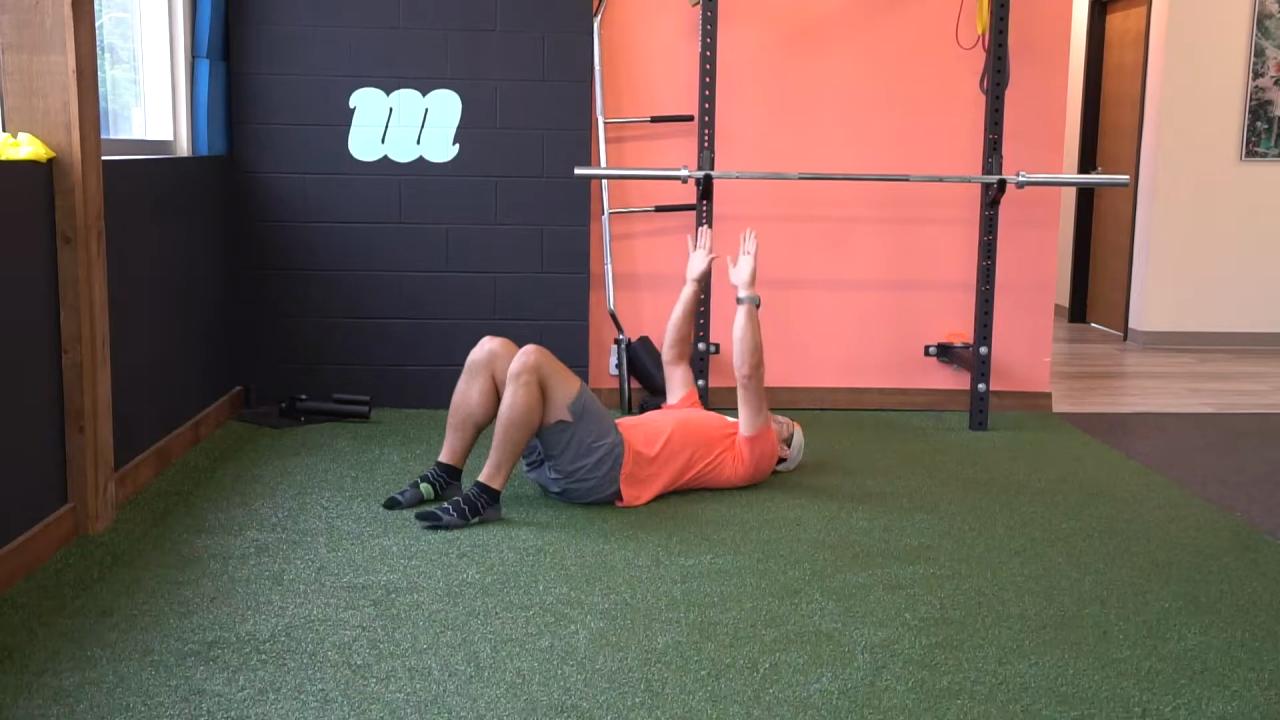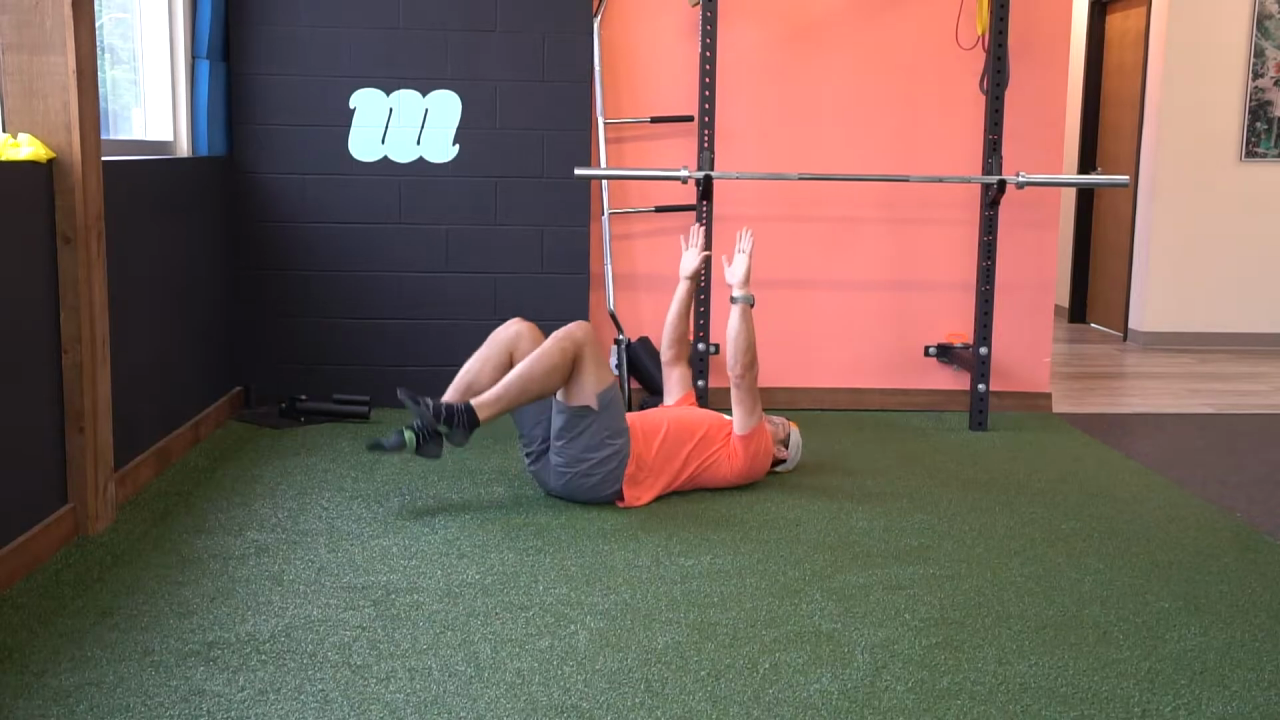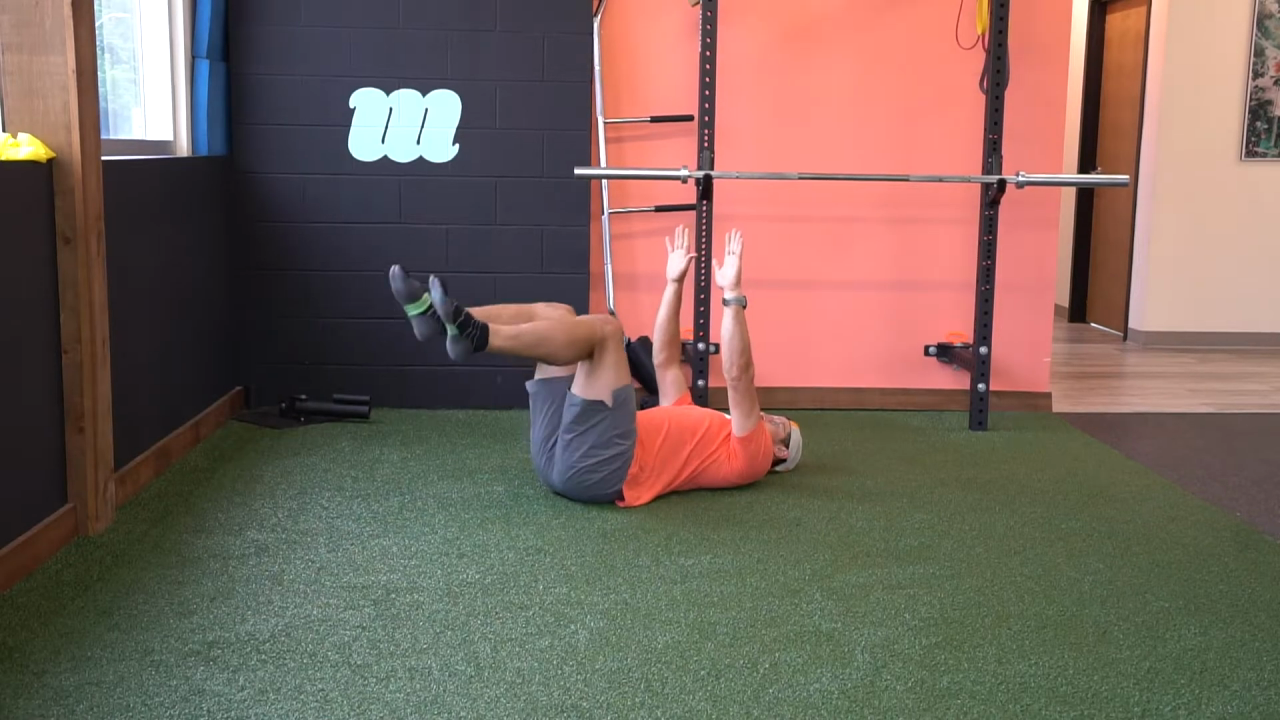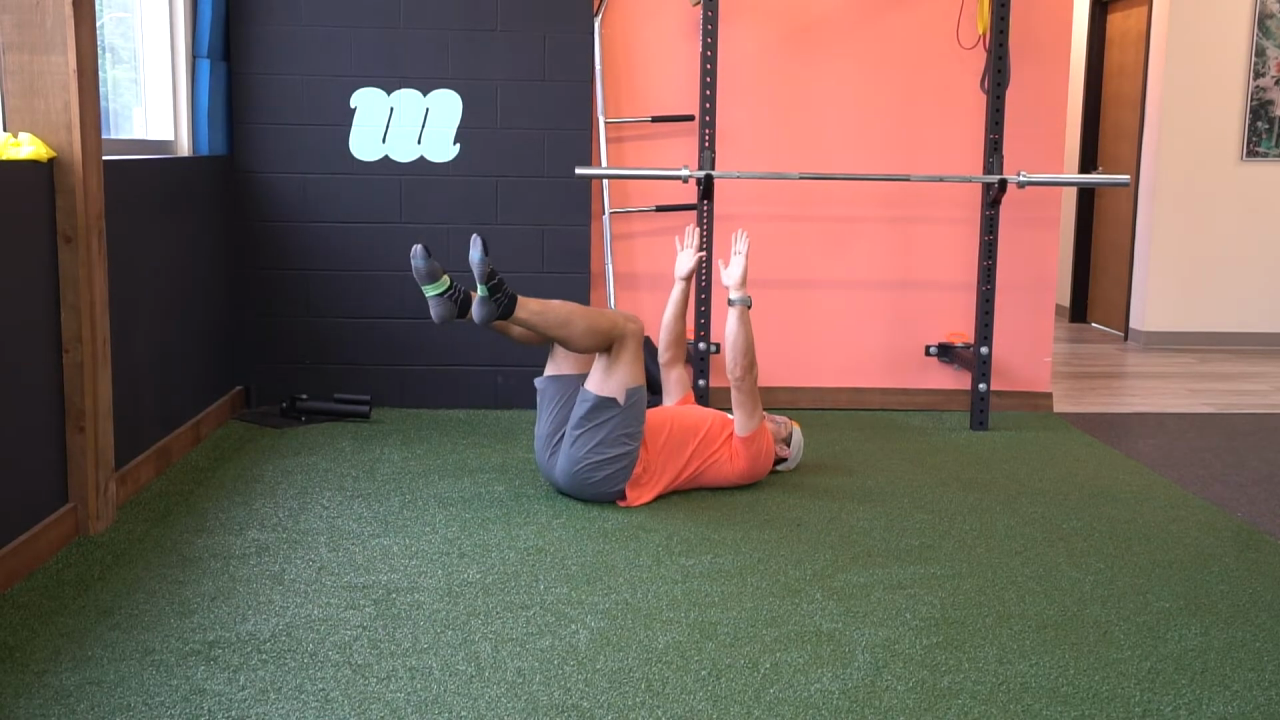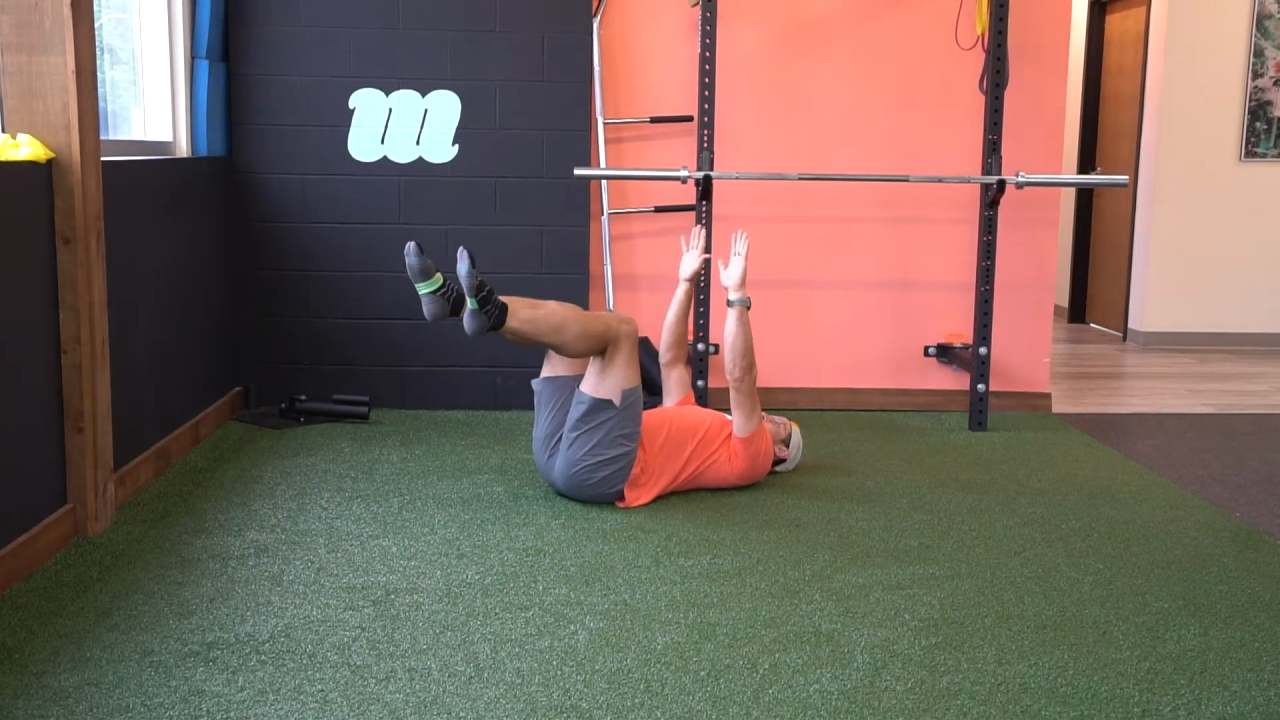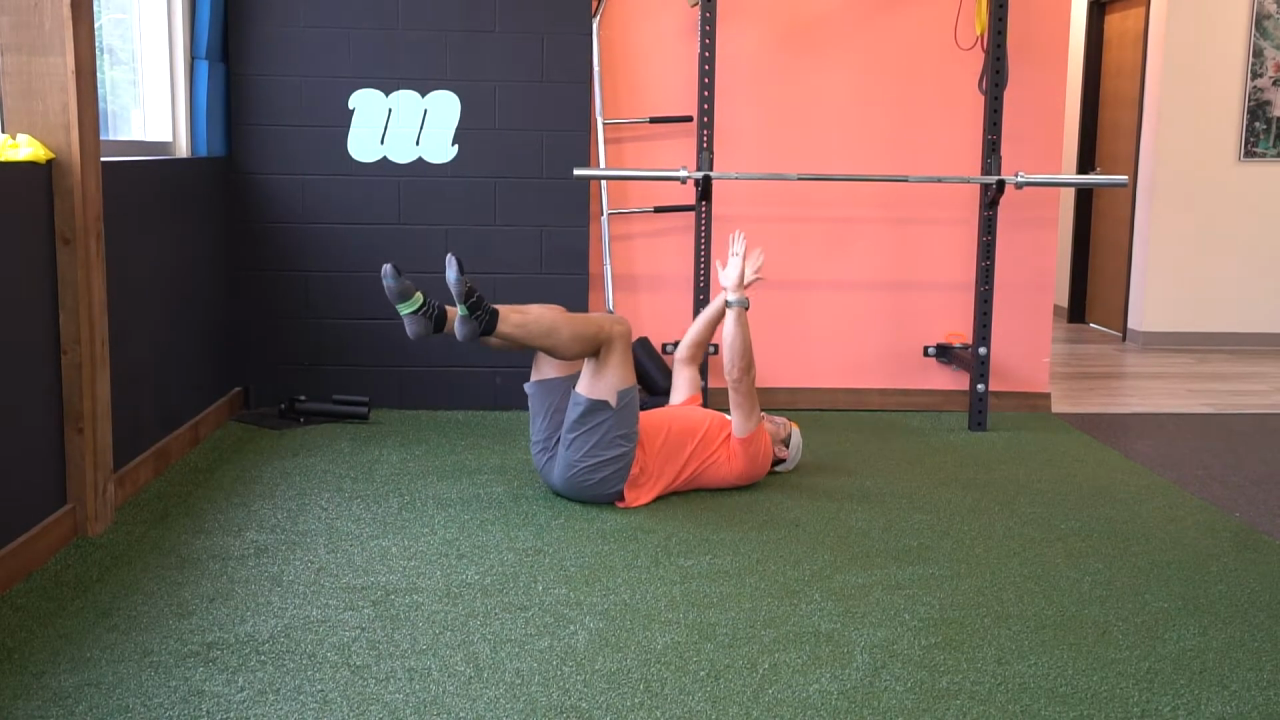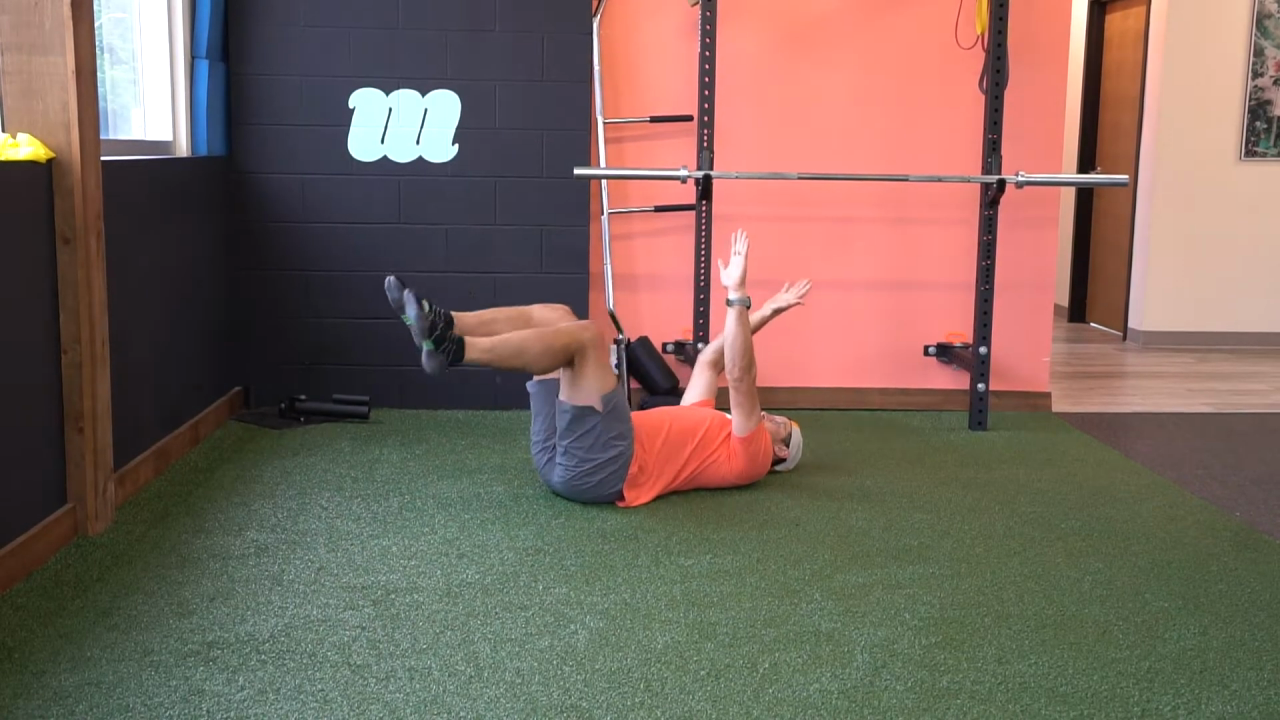
dt=0.4s
person 1, frame 1
left shoulder: (750, 456)
right shoulder: (703, 426)
left elbow: (748, 377)
right elbow: (673, 357)
left wrist: (746, 295)
right wrist: (693, 283)
left hip: (603, 468)
right hip: (561, 459)
left knee: (531, 360)
right knee: (491, 352)
left ankle: (486, 492)
right ankle: (444, 476)
person 1, frame 2
left shoulder: (748, 454)
right shoulder: (699, 426)
left elbow: (743, 375)
right elbow: (673, 355)
left wrist: (740, 292)
right wrist: (688, 280)
left hip: (601, 468)
right hip: (559, 456)
left knee: (578, 335)
right knee: (519, 332)
left ankle: (465, 416)
right ankle: (427, 430)
person 1, frame 3
left shoulder: (748, 455)
right shoulder: (698, 424)
left elbow: (739, 377)
right elbow: (665, 358)
left wrist: (732, 294)
right wrist: (675, 283)
left hip: (601, 468)
right hip: (561, 452)
left knee: (604, 328)
right knee: (557, 315)
left ankle: (476, 335)
right ankle: (440, 317)
person 1, frame 4
left shoulder: (752, 456)
right shoulder: (700, 424)
left elbow: (741, 378)
right elbow: (670, 358)
left wrist: (737, 294)
right wrist: (683, 281)
left hip: (601, 466)
right hip: (563, 448)
left knee: (626, 327)
right knee: (568, 318)
left ankle: (502, 304)
right ankle: (460, 302)
person 1, frame 5
left shoulder: (749, 455)
right shoulder: (700, 424)
left elbow: (741, 378)
right elbow: (671, 357)
left wrist: (737, 295)
right wrist: (687, 282)
left hip: (600, 467)
right hip: (562, 450)
left knee: (619, 328)
right knee: (567, 317)
left ankle: (493, 313)
right ankle: (452, 300)
person 1, frame 6
left shoulder: (749, 456)
right shoulder: (703, 427)
left elbow: (739, 379)
right elbow: (685, 356)
left wrist: (736, 295)
right wrist: (726, 297)
left hip: (600, 467)
right hip: (560, 451)
left knee: (612, 328)
right knee: (550, 318)
left ankle: (484, 320)
right ankle: (432, 316)
person 1, frame 7
left shoulder: (749, 455)
right shoulder: (706, 425)
left elbow: (740, 379)
right elbow: (710, 360)
left wrist: (738, 297)
right wrist: (766, 312)
left hip: (601, 467)
right hip: (562, 453)
left knee: (583, 336)
right knee: (555, 317)
left ankle: (452, 350)
right ankle: (437, 324)
